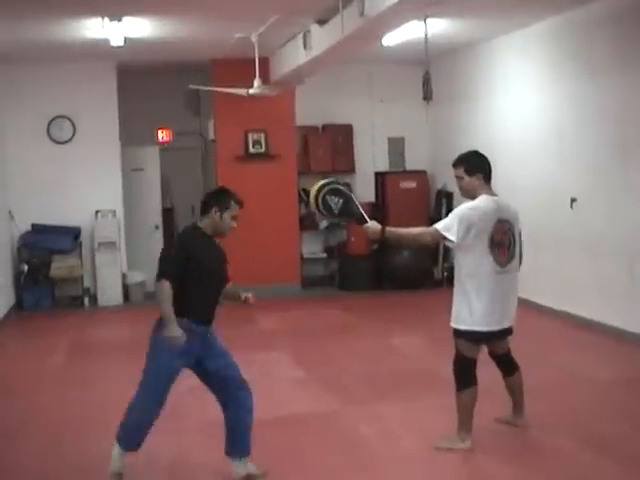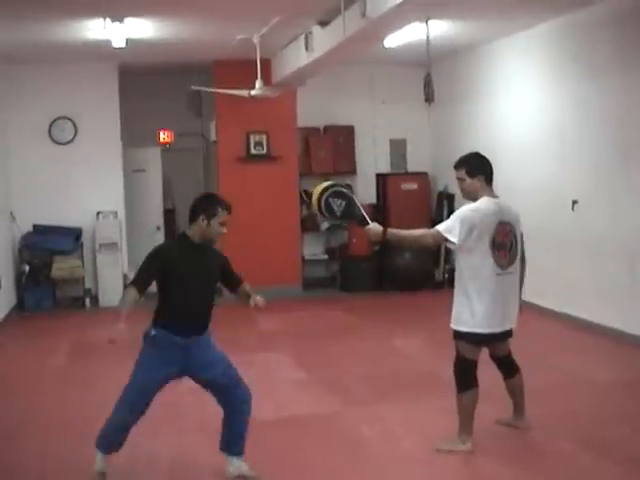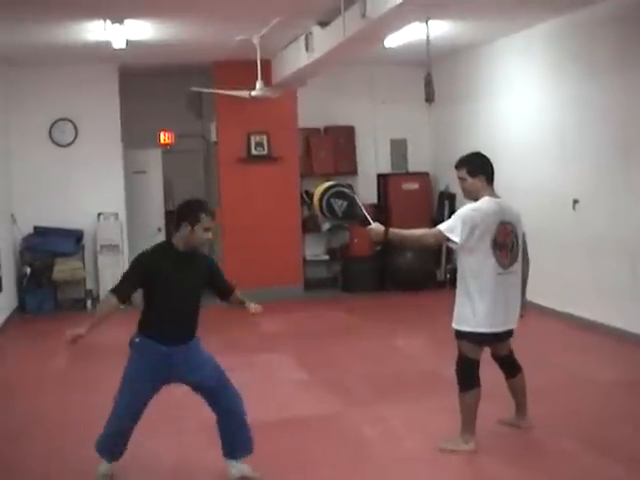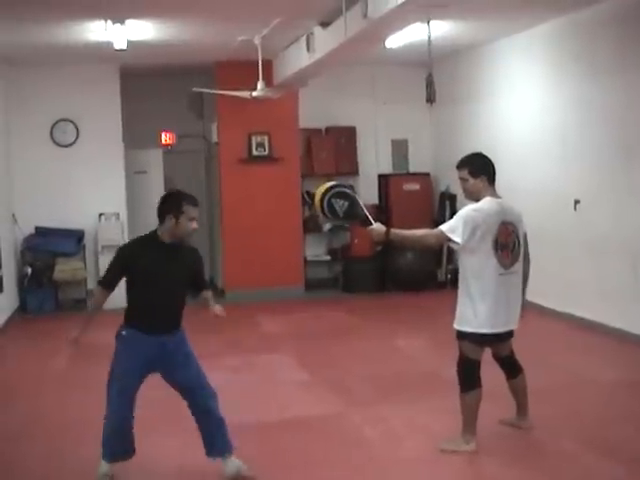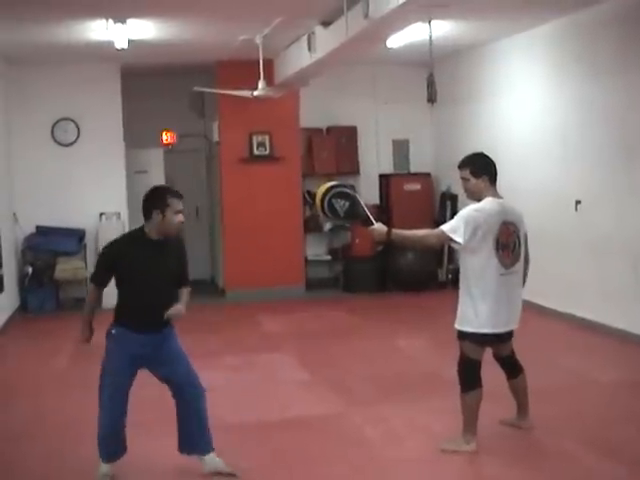
dt=0.1s
person 1, frame 1
left shoulder: (471, 212)
right shoulder: (510, 211)
left elbow: (428, 236)
right elbow: (516, 256)
left wrist: (383, 232)
left hip: (475, 307)
right hip: (502, 304)
left knee: (464, 367)
right knee: (503, 357)
left ankle: (463, 437)
right ankle: (519, 414)
person 1, frame 2
left shoulder: (472, 213)
right shoulder: (511, 213)
left elbow: (429, 238)
right elbow: (520, 258)
left wrist: (384, 233)
right wrist: (516, 294)
left hip: (476, 309)
right hip: (503, 306)
left knee: (465, 369)
right knee: (504, 359)
left ankle: (464, 438)
right ankle: (520, 416)
person 1, frame 3
left shoulder: (473, 213)
right shoulder: (512, 213)
left elbow: (431, 238)
right elbow: (523, 259)
left wrist: (386, 233)
right wrist: (521, 296)
left hip: (478, 308)
right hip: (504, 305)
left knee: (467, 369)
right knee: (506, 358)
left ankle: (466, 438)
right ankle: (522, 416)
person 1, frame 4
left shoulder: (475, 213)
right shoulder: (513, 213)
left elbow: (432, 238)
right elbow: (525, 259)
left wrist: (387, 233)
right wrist: (521, 296)
left hip: (479, 309)
right hip: (505, 306)
left knee: (468, 369)
right knee: (507, 359)
left ankle: (467, 439)
right ankle: (523, 416)
person 1, frame 5
left shoulder: (476, 213)
right shoulder: (514, 213)
left elbow: (433, 238)
right elbow: (524, 259)
left wrist: (388, 233)
right wrist: (514, 289)
left hip: (480, 309)
right hip: (505, 306)
left knee: (469, 369)
right knee: (507, 359)
left ankle: (468, 438)
right ankle: (523, 416)
person 2, frame 1
left shoulder: (217, 251)
right shoulder: (184, 243)
right elbow: (164, 282)
left wrist: (239, 296)
right wrist: (171, 323)
left hip: (203, 335)
right hip: (174, 334)
left knee: (237, 394)
right knee: (151, 396)
right ankle: (120, 455)
person 2, frame 2
left shoulder: (216, 257)
right shoulder: (166, 253)
left elbow: (236, 284)
right elbow: (135, 287)
left wrist: (251, 296)
right wrist: (120, 322)
left hip: (199, 344)
right hip: (163, 342)
left knee: (238, 395)
right knee: (132, 403)
right ankle: (103, 455)
person 2, frame 3
left shoulder: (204, 264)
right shoulder: (151, 260)
left elbow: (227, 291)
right elbow: (117, 295)
left wrist: (246, 304)
right wrist: (88, 327)
left hip: (188, 349)
right hip: (150, 349)
left knee: (228, 401)
right knee: (126, 411)
person 2, frame 4
left shoulder: (190, 255)
right shoulder: (134, 251)
left elbow: (200, 288)
right elbow: (104, 286)
left wrist: (213, 304)
left hip: (173, 340)
right hip: (136, 341)
left knee: (204, 399)
right knee: (119, 407)
person 2, frame 5
left shoulder: (177, 249)
right shoulder: (120, 248)
right elbow: (96, 286)
left wrist: (181, 305)
right wrist: (87, 324)
left hip: (162, 337)
right hip: (125, 338)
left knee: (191, 392)
right knee: (112, 404)
left ankle: (206, 456)
